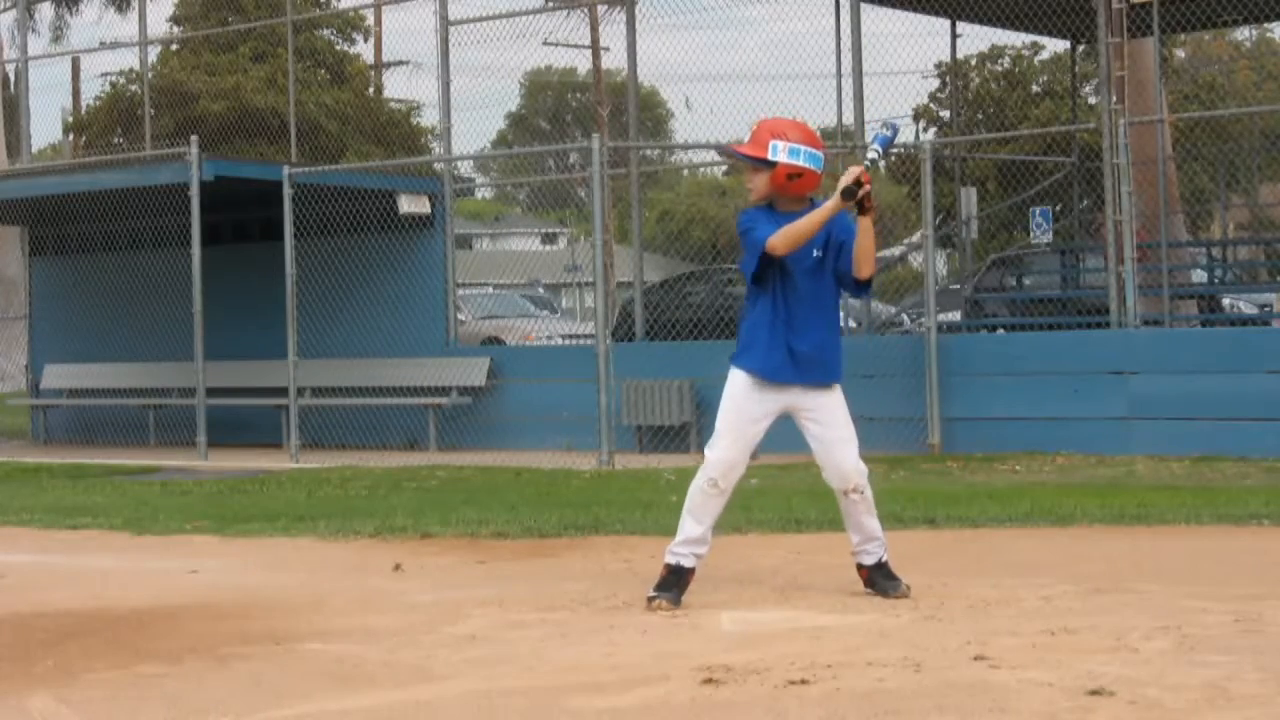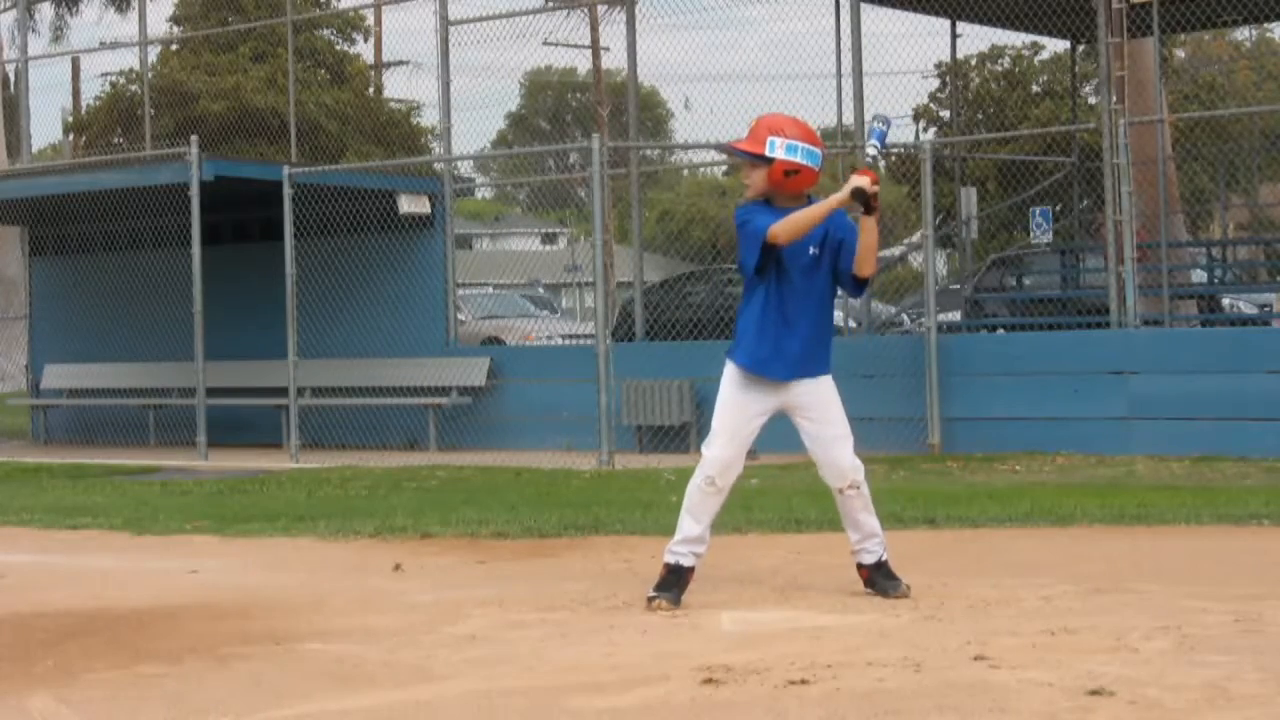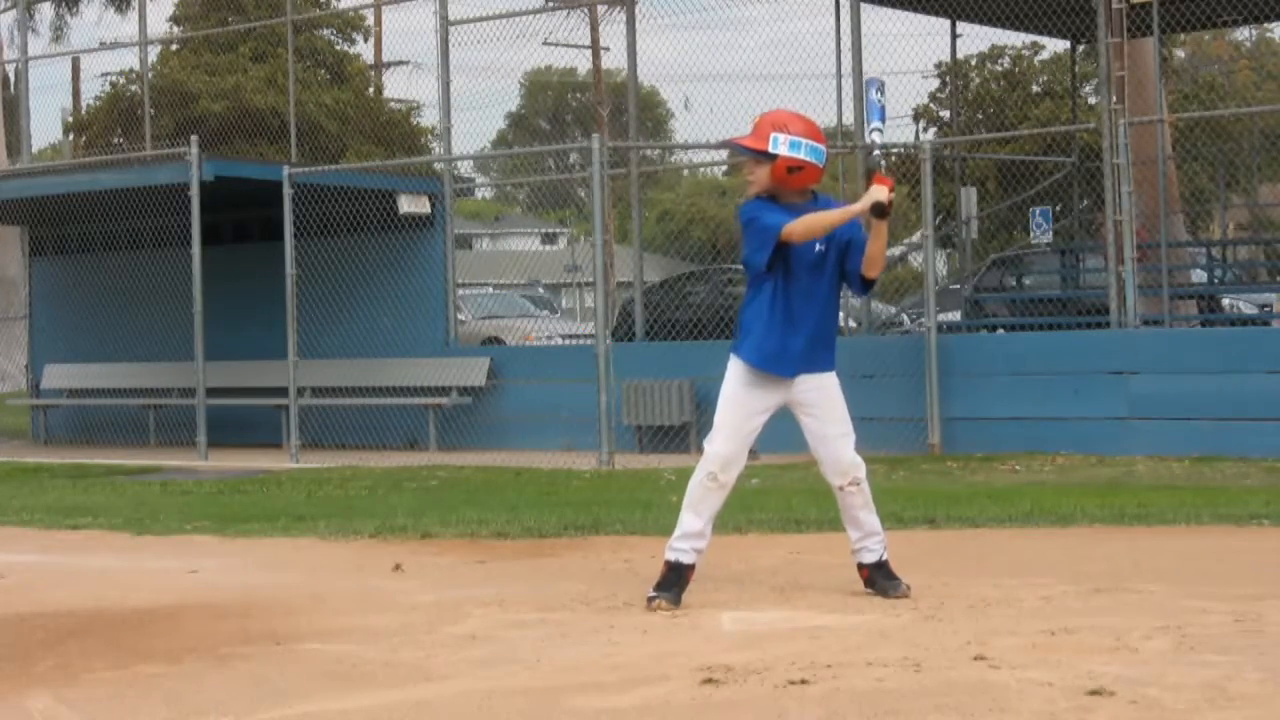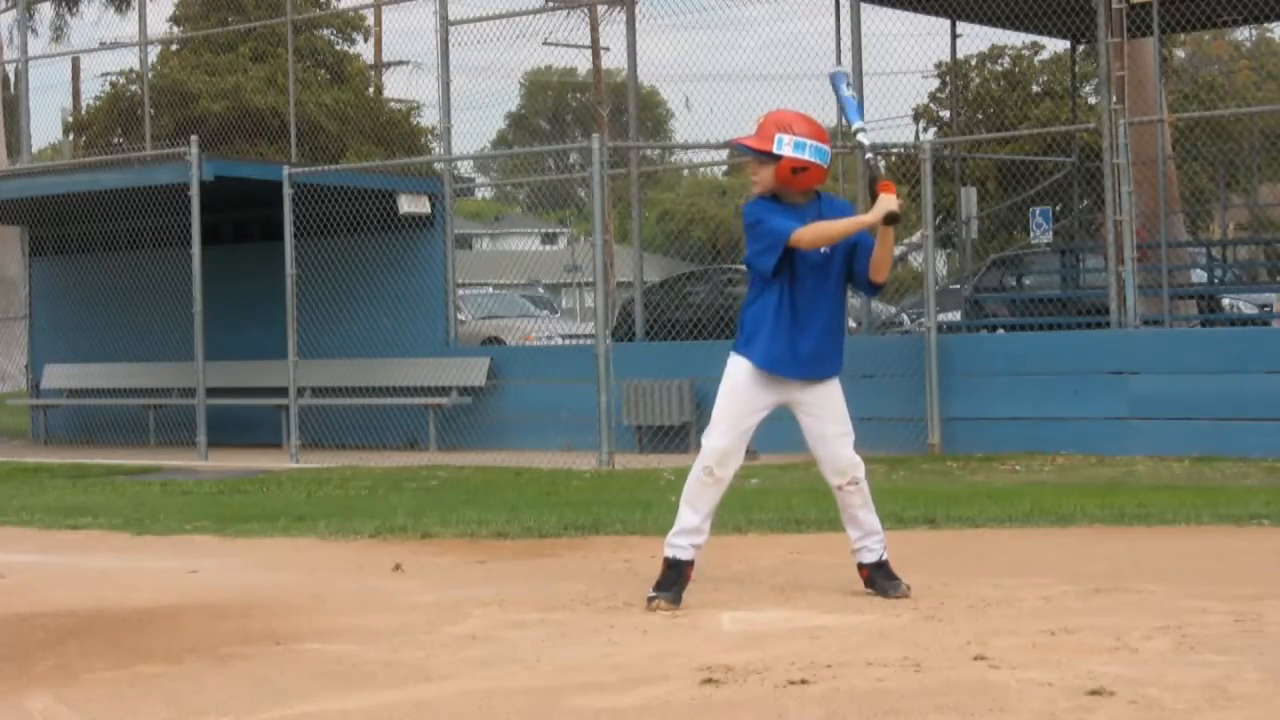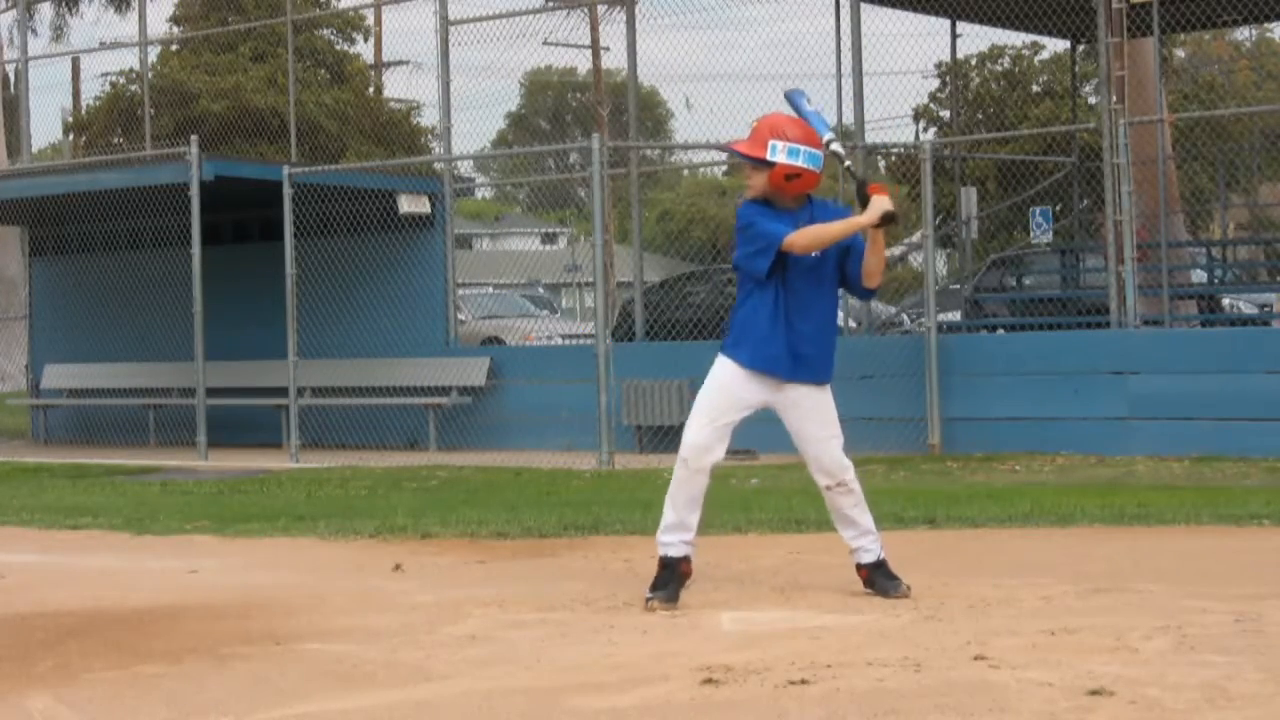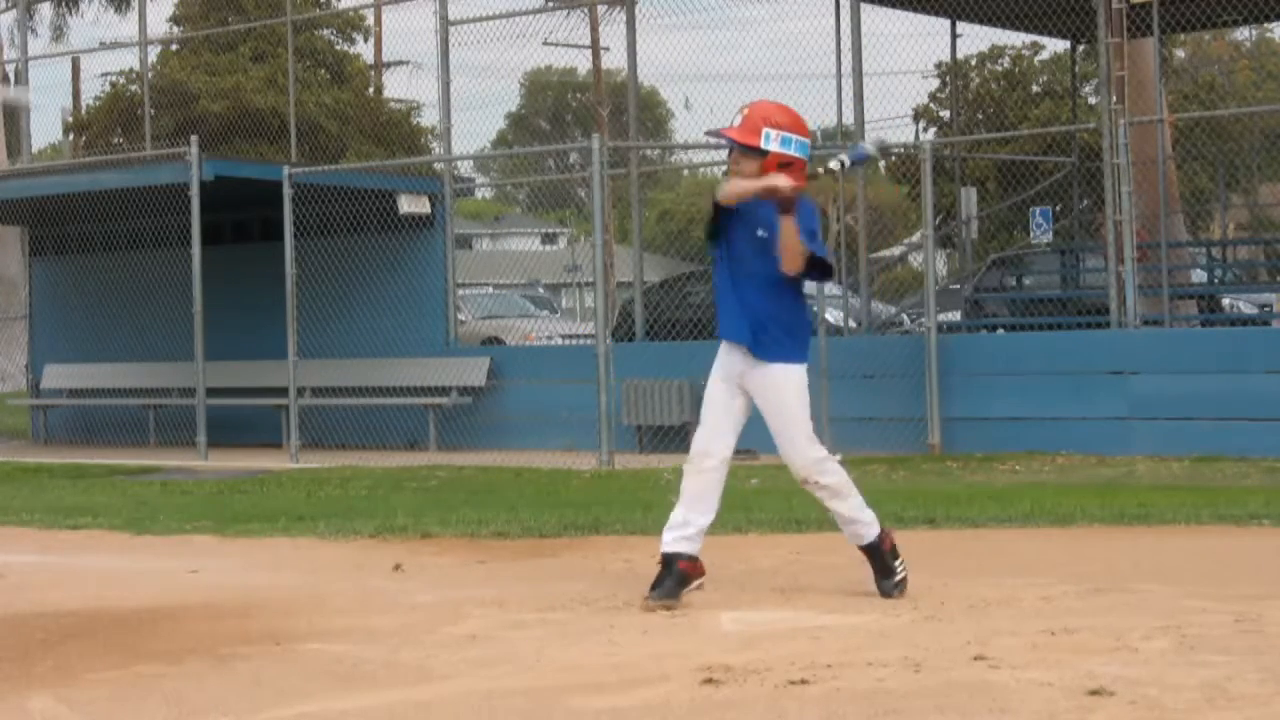
dt=0.3s
person 1, frame 1
left shoulder: (834, 224)
right shoulder: (752, 220)
left elbow: (862, 272)
right elbow: (780, 244)
left wrist: (863, 211)
right wrist: (837, 201)
left hip: (817, 373)
right hip: (756, 371)
left knee: (848, 471)
right knee: (720, 466)
left ankle: (873, 562)
right ankle: (679, 565)
person 1, frame 2
left shoulder: (832, 222)
right shoulder: (750, 215)
left elbow: (862, 271)
right elbow: (781, 233)
left wrist: (868, 211)
right wrist: (842, 196)
left hip: (810, 371)
right hip: (751, 368)
left knee: (844, 468)
right knee: (716, 465)
left ankle: (872, 562)
right ankle: (678, 565)
person 1, frame 3
left shoulder: (836, 214)
right shoulder: (754, 212)
left elbow: (868, 272)
right elbow: (796, 231)
left wrist: (880, 217)
right wrist: (861, 206)
left hip: (815, 368)
right hip: (755, 363)
left knee: (845, 465)
right knee: (719, 462)
left ankle: (873, 562)
right ankle: (678, 564)
person 1, frame 4
left shoulder: (840, 212)
right shoulder: (759, 213)
left elbow: (876, 276)
right elbow: (805, 238)
left wrist: (888, 224)
right wrist: (872, 217)
left hip: (817, 368)
right hip: (756, 361)
left knee: (844, 466)
right knee: (716, 456)
left ankle: (873, 561)
right ankle: (678, 561)
person 1, frame 5
left shoulder: (834, 216)
right shoulder: (751, 215)
left elbow: (868, 282)
right elbow: (797, 242)
left wrist: (878, 226)
right wrist: (865, 217)
left hip: (804, 370)
right hip: (741, 363)
left knee: (833, 468)
right knee: (694, 452)
left ankle: (871, 562)
right ankle: (674, 560)
person 1, frame 6
left shoulder: (799, 207)
right shoulder: (742, 194)
left elbow: (792, 266)
right elbow: (724, 193)
left wrist: (787, 209)
right wrist: (765, 186)
left hip: (780, 355)
right hip: (736, 348)
left knee: (806, 458)
right knee: (706, 452)
left ankle: (875, 542)
right ankle: (680, 557)
